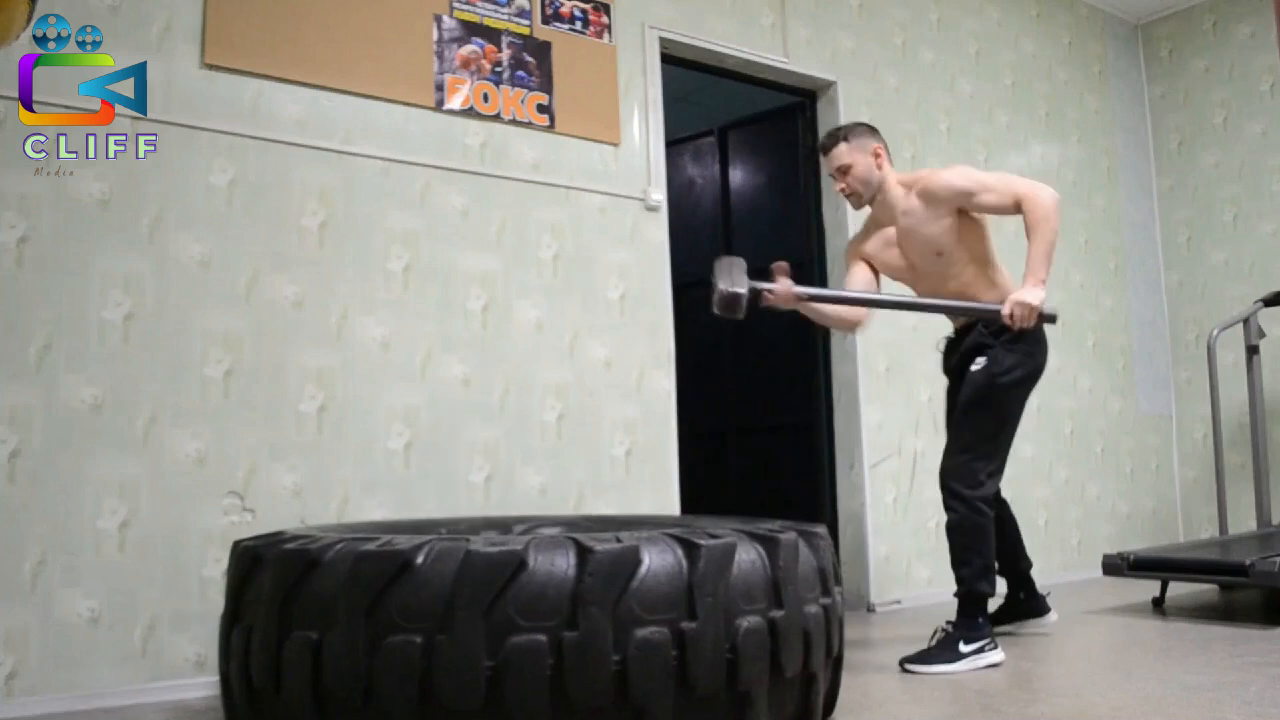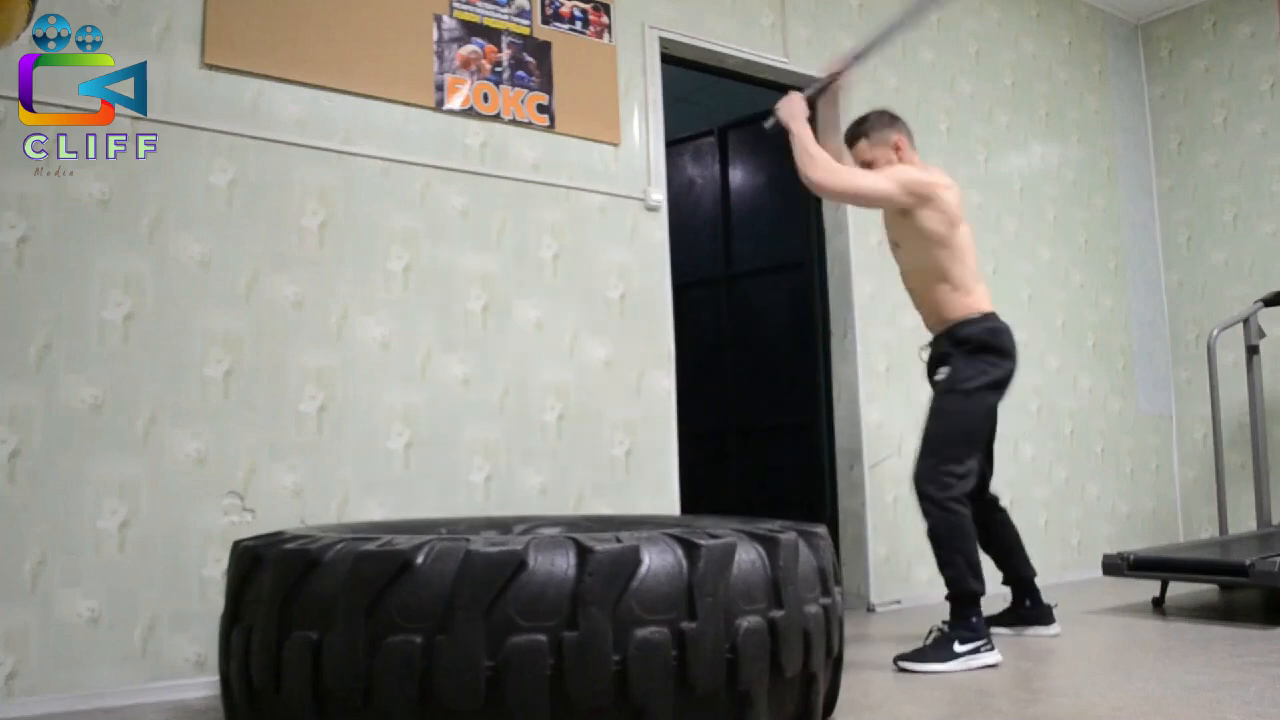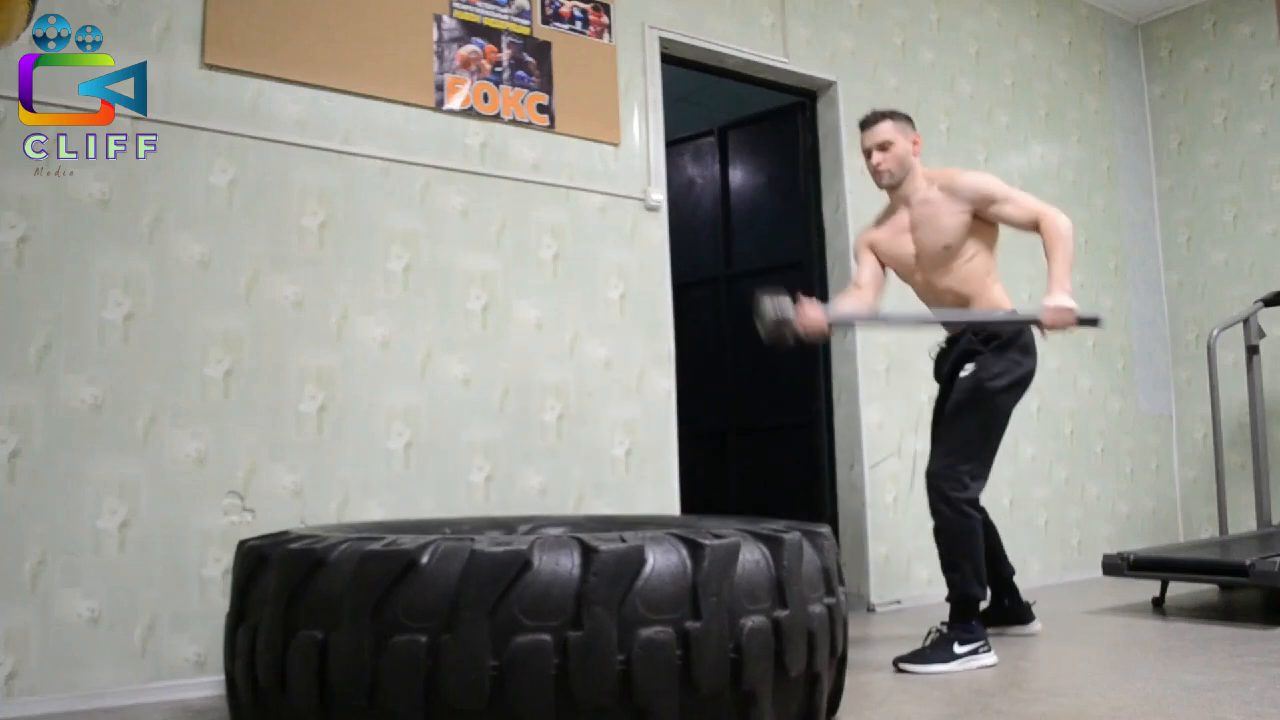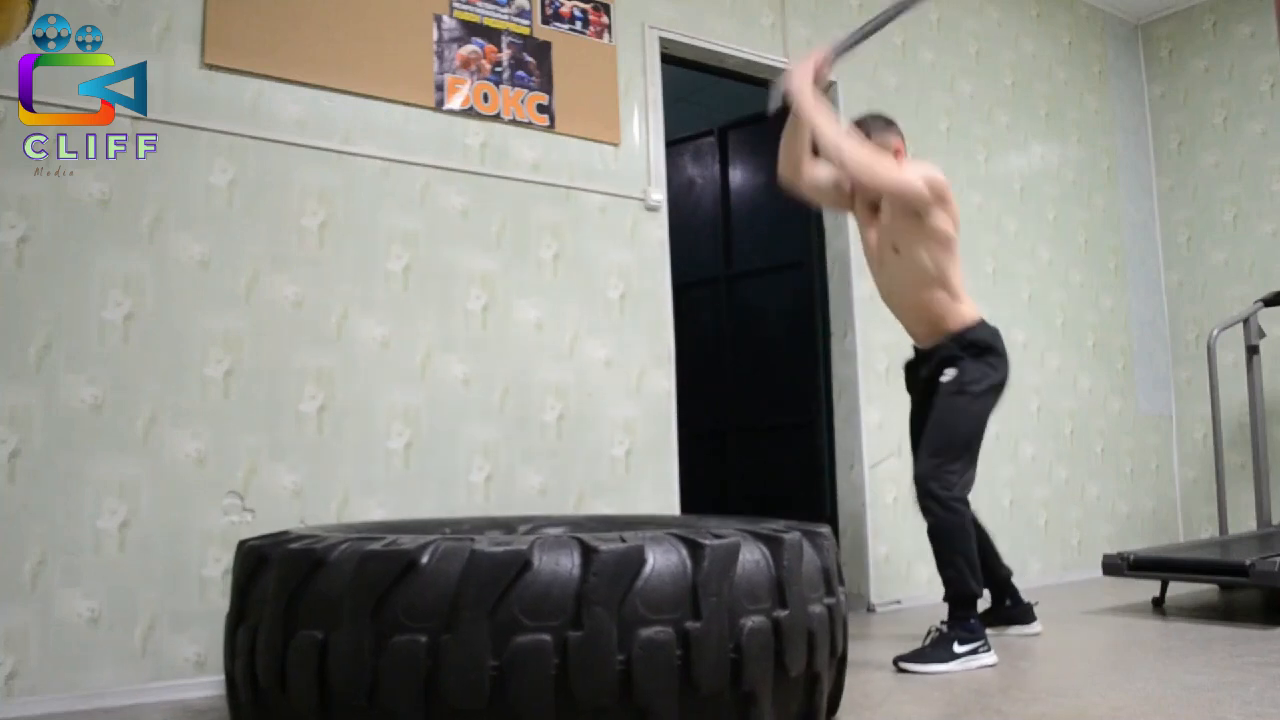
dt=1s
person 1, frame 1
left shoulder: (941, 188)
right shoulder: (865, 247)
left elbow: (1041, 196)
right elbow: (853, 313)
left wrist: (1033, 283)
right wrist: (798, 300)
left hip: (1009, 339)
right hip: (970, 345)
left knee: (963, 478)
right knee: (973, 479)
left ankle: (973, 633)
right ankle: (1025, 597)
person 1, frame 2
left shoulder: (922, 183)
right shoulder: (898, 189)
left elbow: (822, 178)
right elbow: (833, 180)
left wrist: (796, 122)
right wrist: (808, 123)
left hip: (979, 349)
right hip: (956, 355)
left knee: (937, 482)
right knee: (968, 488)
left ankle: (969, 633)
right ankle: (1030, 605)
person 1, frame 3
left shoulder: (959, 188)
right shoulder: (873, 237)
left elbow: (1052, 219)
right elbow: (862, 298)
left wrist: (1060, 289)
right wrist: (822, 318)
left hip: (999, 345)
right hip: (964, 353)
left knee: (948, 482)
right knee: (952, 485)
left ankle: (967, 636)
right ankle: (1008, 605)
person 1, frame 4
left shoulder: (925, 184)
right shoulder: (863, 197)
left elbow: (854, 156)
right elbow: (792, 175)
left wrist: (805, 94)
right wrist: (803, 98)
left hip: (972, 356)
right hip: (932, 363)
left knee: (937, 485)
right knee: (941, 487)
left ankle: (968, 634)
right ankle: (1010, 605)
